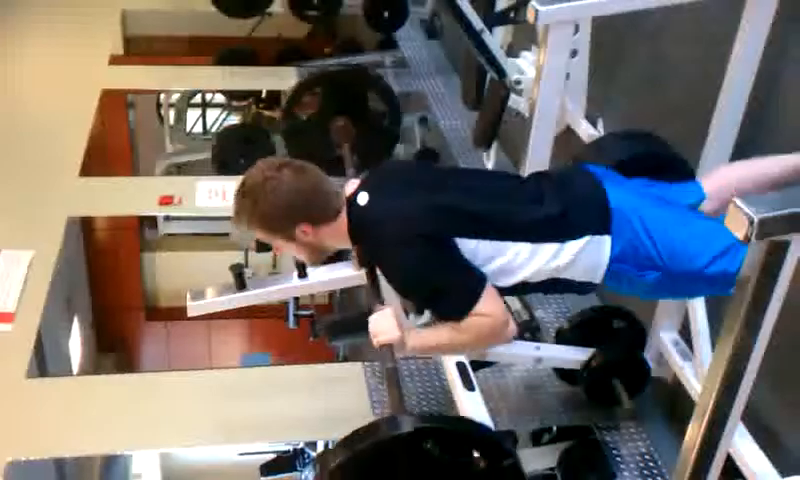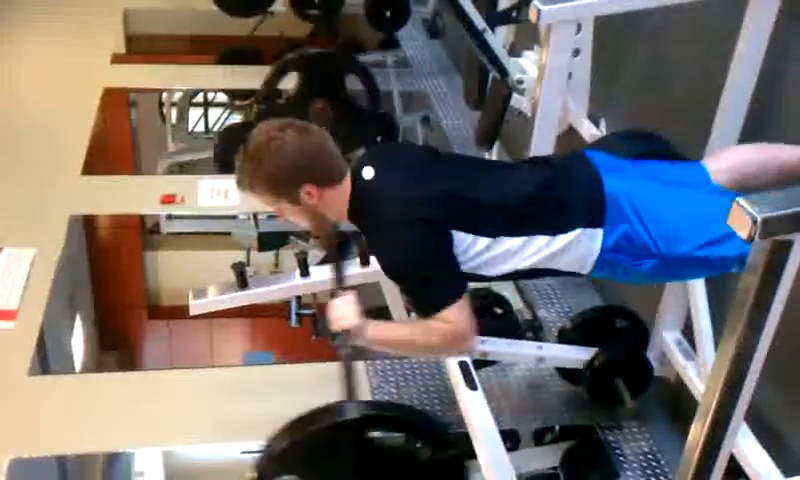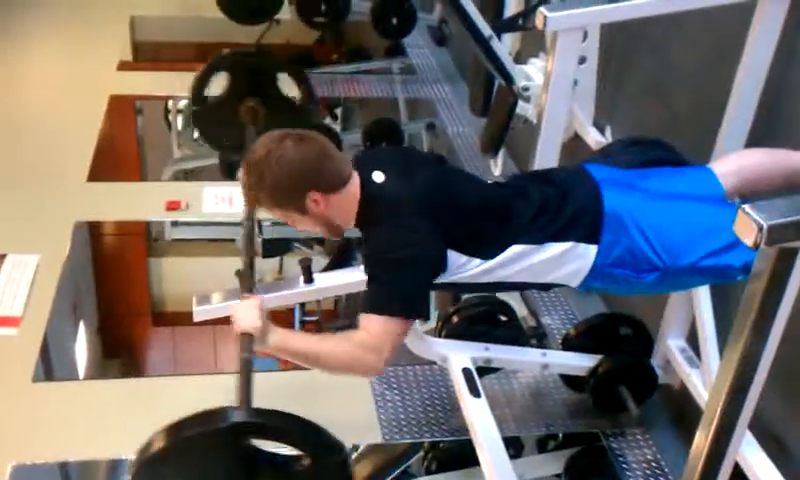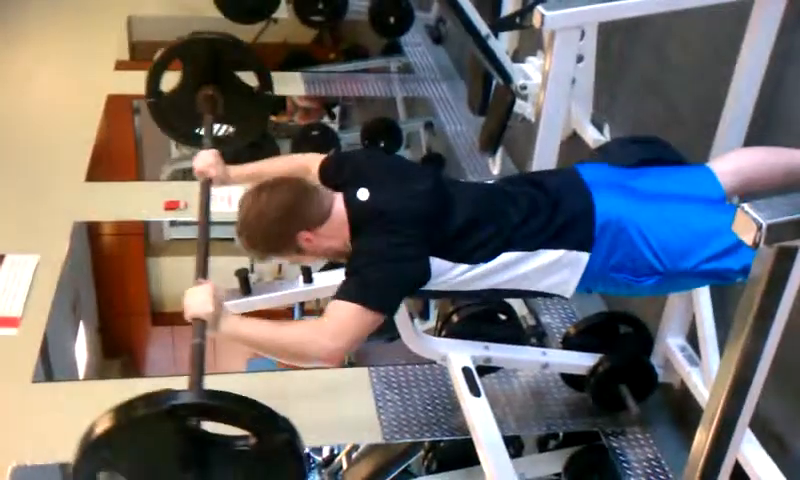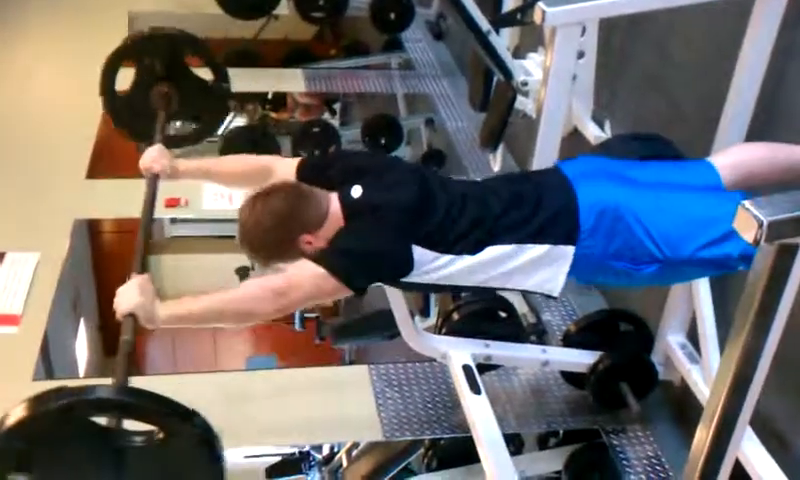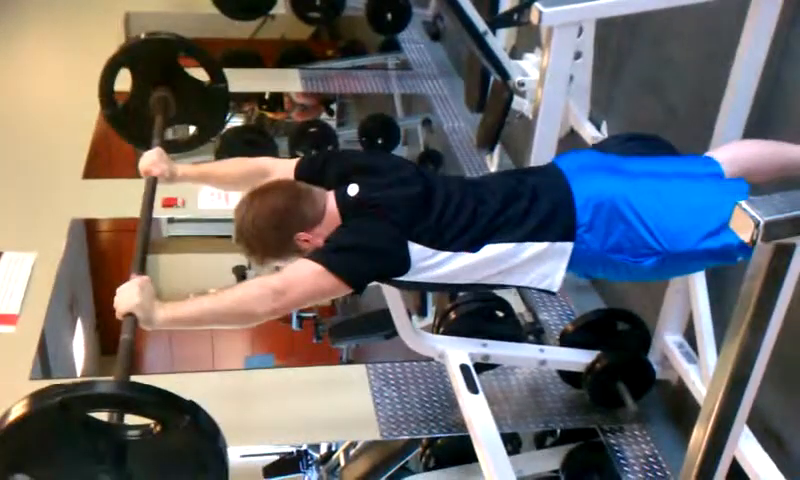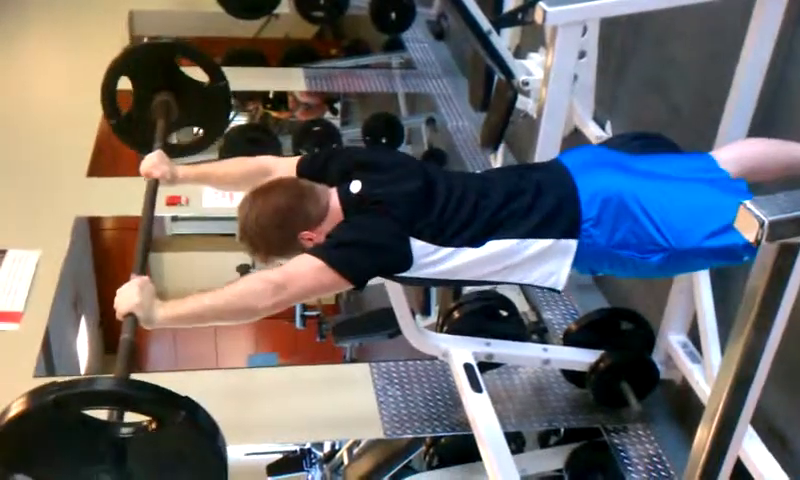
dt=0.3s
person 1, frame 1
left shoulder: (403, 252)
right shoulder: (373, 183)
left elbow: (497, 326)
left wrist: (408, 340)
right wrist: (333, 187)
left hip: (609, 243)
right hip: (582, 193)
left knee: (742, 258)
right knee: (702, 205)
person 1, frame 2
left shoulder: (400, 234)
right shoulder: (377, 161)
left elbow: (458, 334)
left wrist: (365, 330)
left hip: (605, 230)
right hip: (581, 178)
left knee: (752, 240)
right knee: (715, 176)
person 1, frame 3
left shoulder: (400, 240)
right shoulder: (374, 166)
left elbow: (371, 354)
right elbow: (332, 170)
left wrist: (267, 335)
right wrist: (267, 175)
left hip: (601, 242)
right hip: (583, 191)
right knee: (720, 182)
person 1, frame 4
left shoulder: (386, 247)
right shoulder: (359, 173)
left elbow: (328, 343)
right elbow: (306, 165)
left wrist: (222, 320)
right wrist: (231, 173)
left hip: (595, 243)
right hip: (577, 191)
right knee: (720, 181)
person 1, frame 5
left shoulder: (373, 240)
right shoulder: (351, 171)
left elbow: (275, 297)
right elbow: (270, 168)
left wrist: (157, 310)
right wrist: (180, 166)
left hip: (583, 232)
right hip: (568, 187)
left knee: (743, 226)
right knee: (717, 177)
person 1, frame 6
left shoulder: (371, 236)
right shoulder: (348, 170)
left elbow: (276, 297)
right elbow: (267, 169)
left wrist: (157, 310)
right wrist: (179, 169)
left hip: (584, 228)
right hip: (568, 179)
right knee: (717, 171)
person 1, frame 7
left shoulder: (373, 233)
right shoulder: (350, 168)
left elbow: (274, 291)
right elbow: (268, 168)
left wrist: (157, 311)
right wrist: (179, 171)
left hip: (590, 225)
right hip: (574, 177)
right knee: (722, 171)
